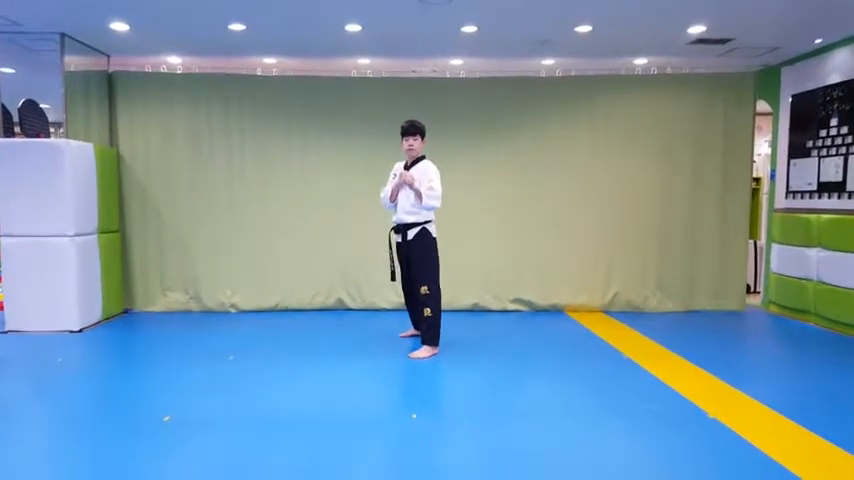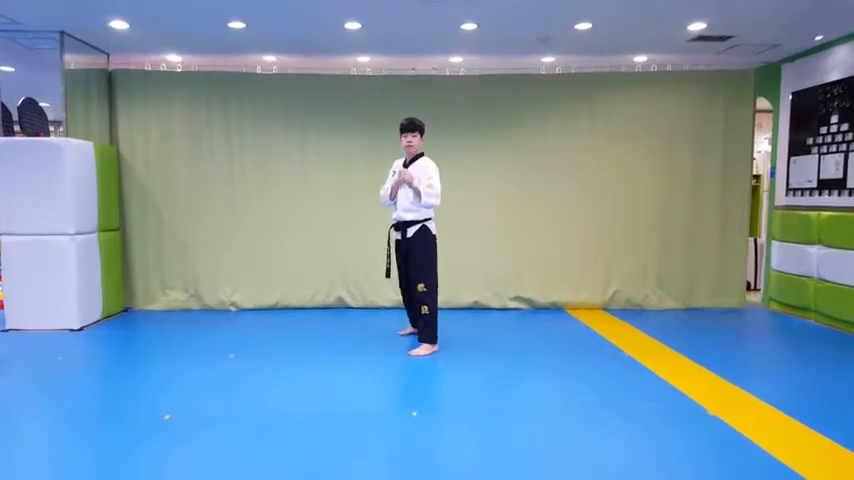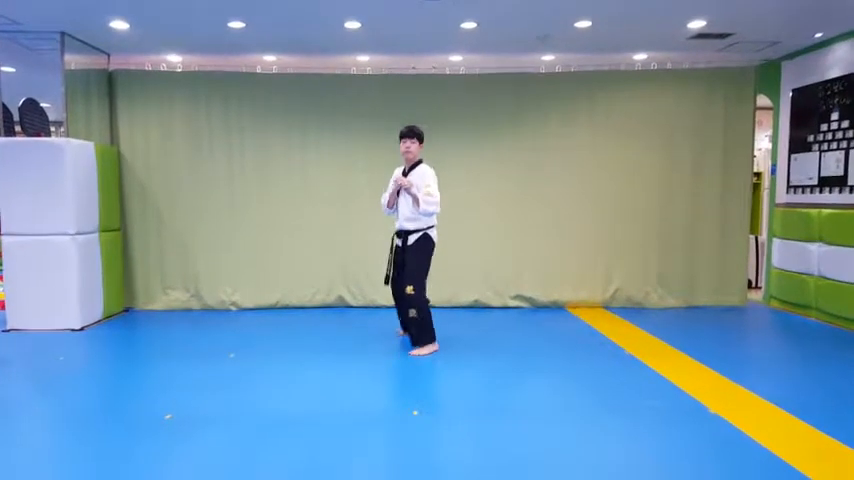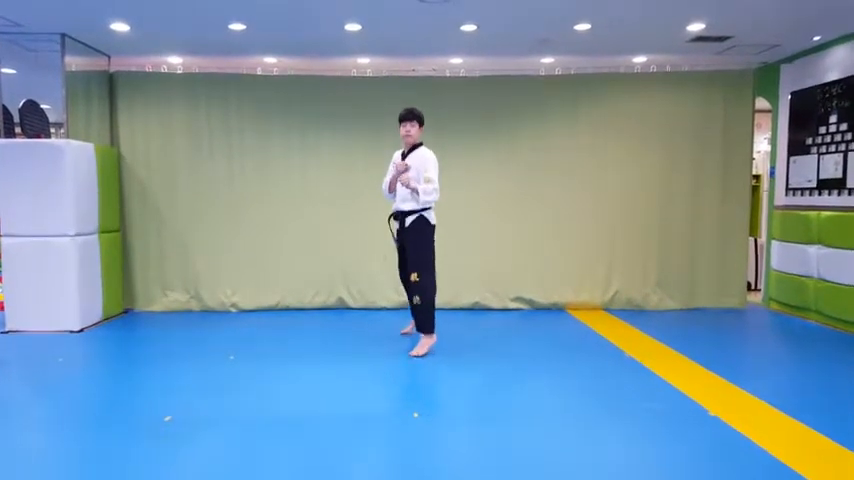
dt=0.2s
person 1, frame 1
left shoulder: (428, 168)
right shoulder: (397, 168)
left elbow: (434, 202)
right elbow: (387, 202)
left wrist: (414, 186)
right wrist: (398, 184)
left hip: (421, 233)
right hip: (402, 234)
left knee: (426, 286)
right knee: (409, 284)
left ankle: (431, 344)
right ankle: (418, 326)
person 1, frame 2
left shoulder: (427, 166)
right shoulder: (397, 166)
left elbow: (433, 199)
right elbow: (386, 200)
left wrist: (413, 184)
right wrist: (397, 183)
left hip: (421, 231)
right hip: (401, 231)
left knee: (423, 284)
right knee: (406, 282)
left ankle: (429, 341)
right ankle: (416, 323)
person 1, frame 3
left shoulder: (426, 173)
right shoulder: (397, 173)
left elbow: (432, 207)
right elbow: (388, 209)
left wrist: (412, 192)
right wrist: (395, 191)
left hip: (421, 238)
right hip: (403, 238)
left knee: (412, 289)
right knee: (398, 287)
left ankle: (428, 341)
right ankle: (410, 327)
person 1, frame 4
left shoulder: (426, 156)
right shoulder: (397, 156)
left elbow: (432, 193)
right elbow: (388, 193)
left wrist: (412, 185)
right wrist: (395, 175)
left hip: (420, 221)
right hip: (403, 221)
left knee: (421, 274)
right knee: (407, 273)
left ankle: (428, 333)
right ankle: (418, 320)
